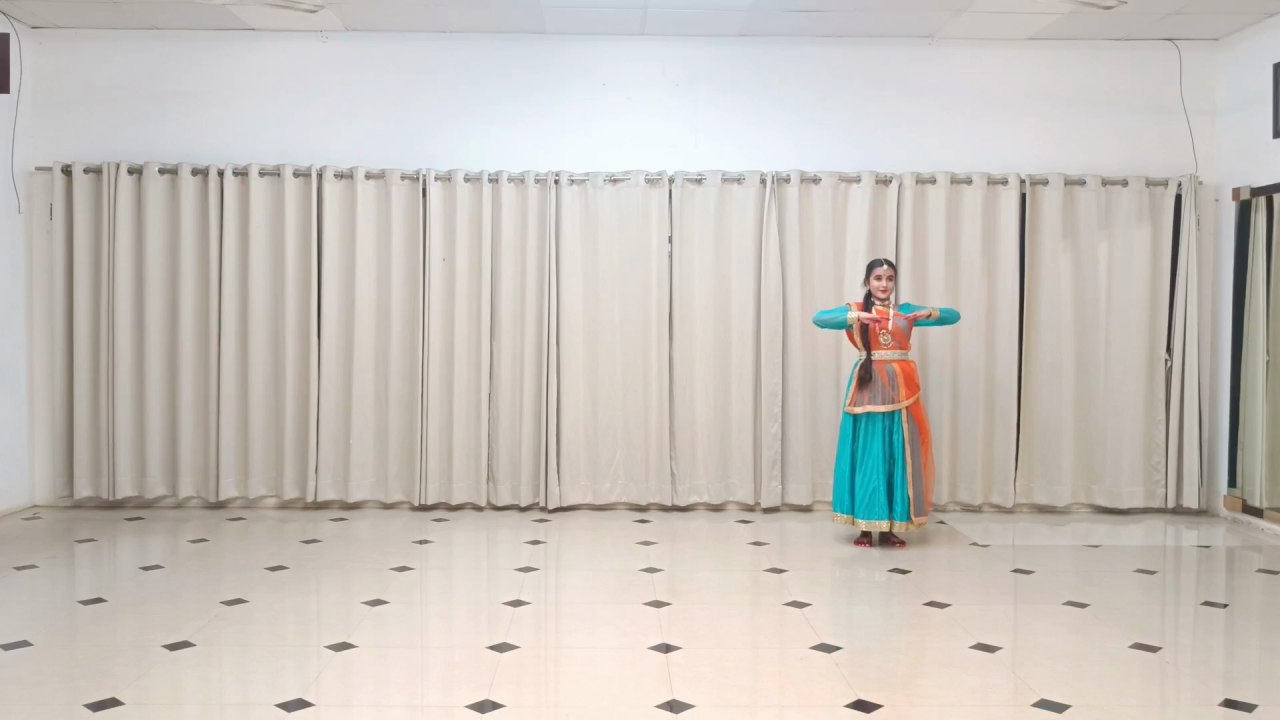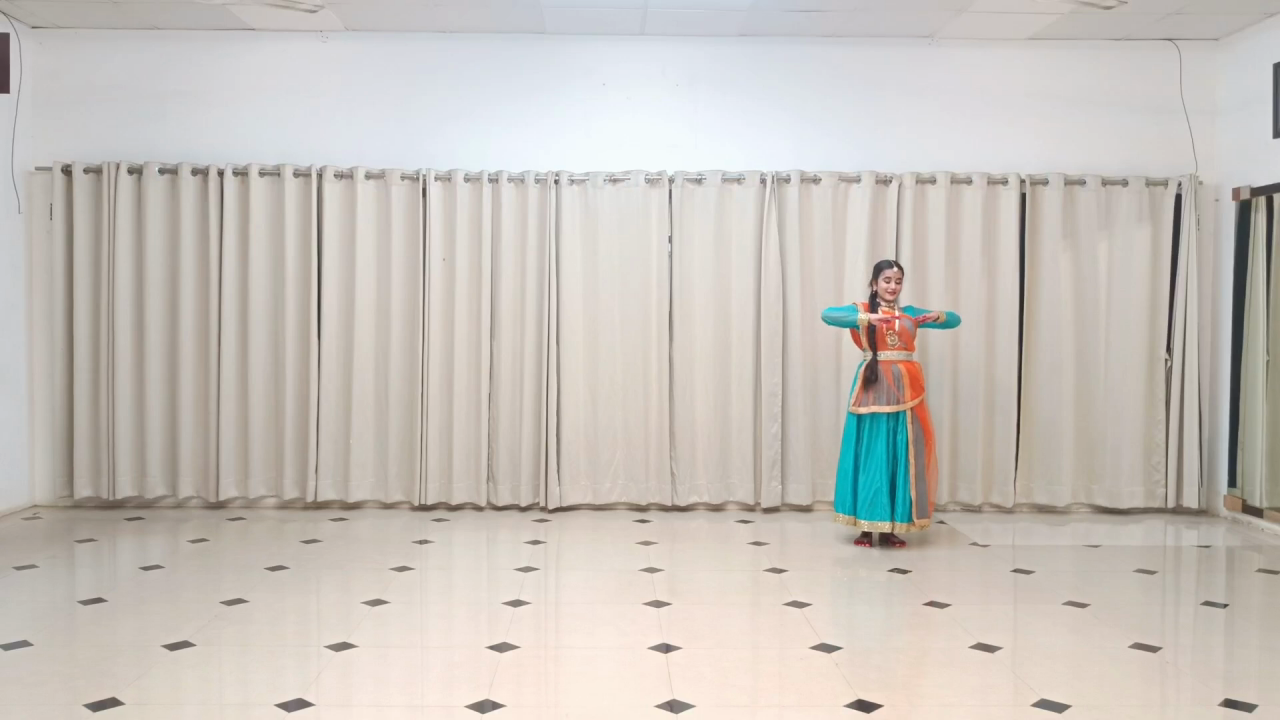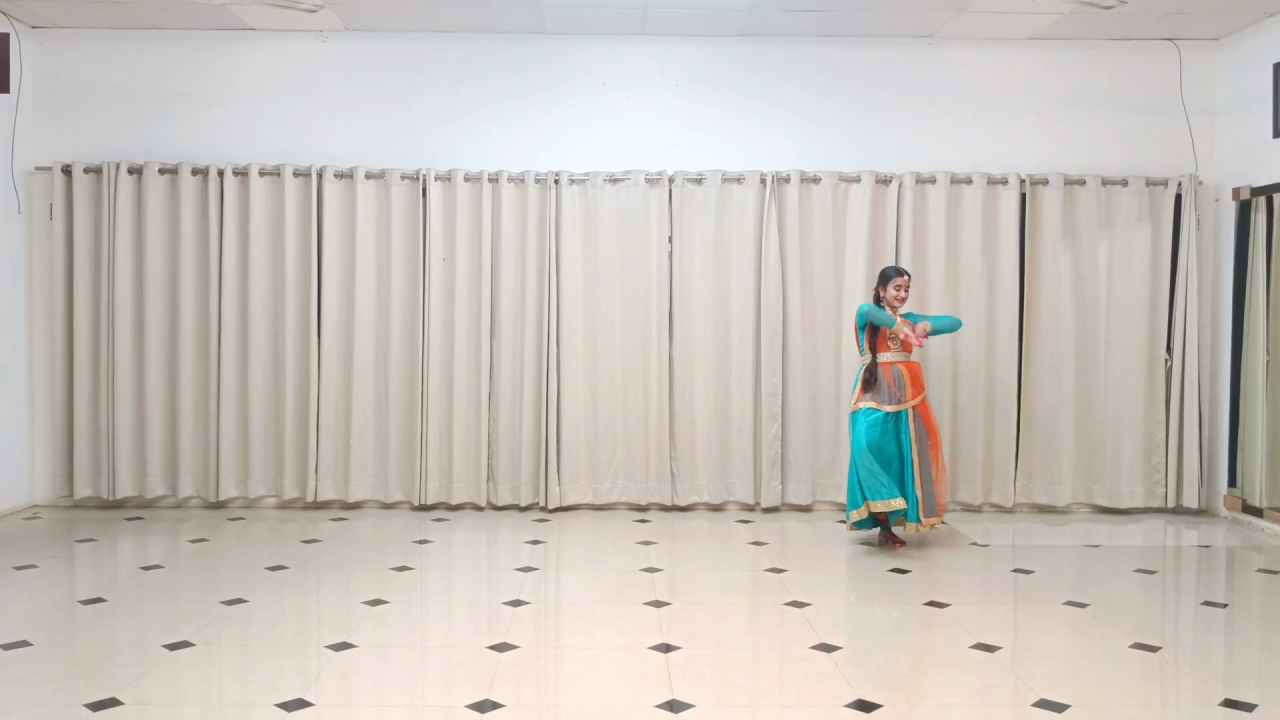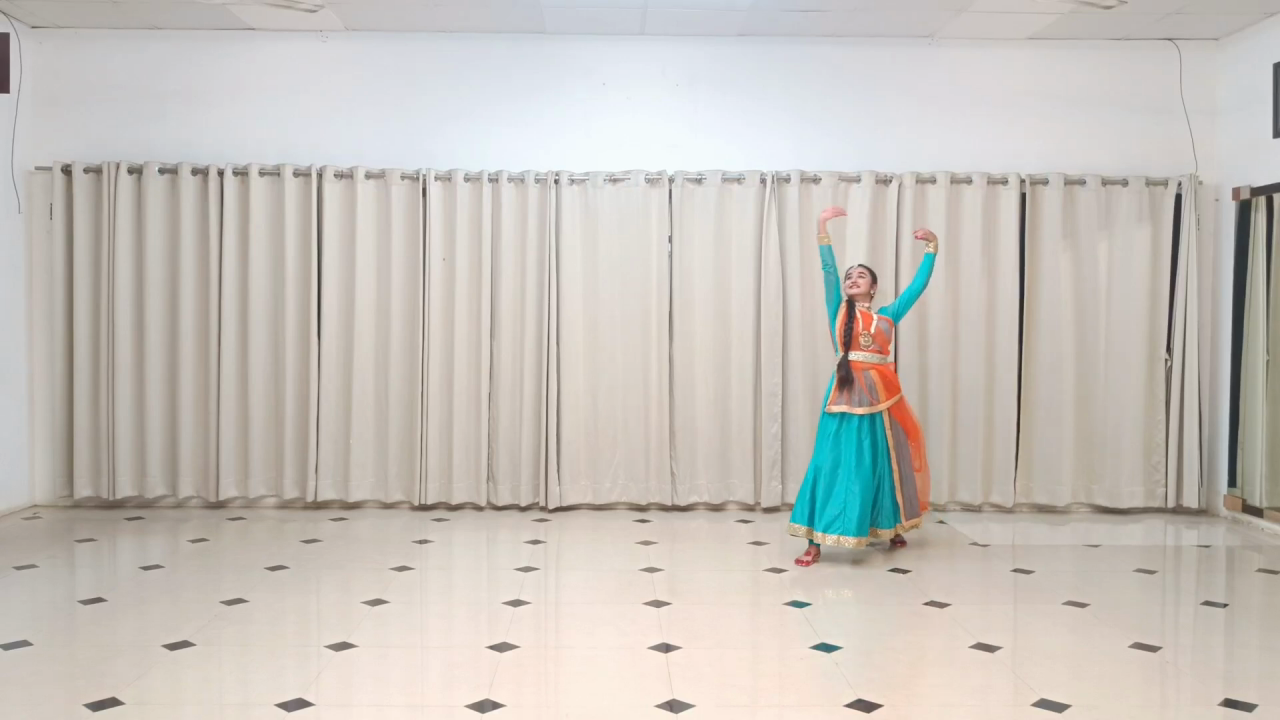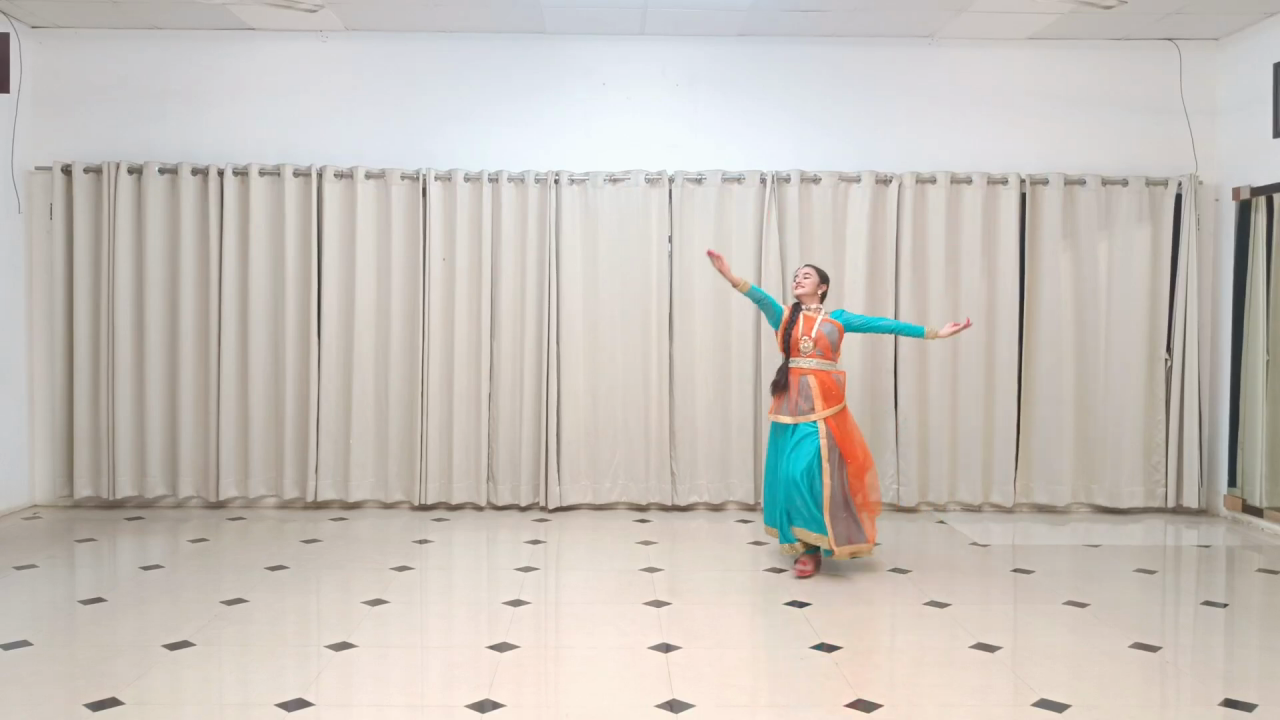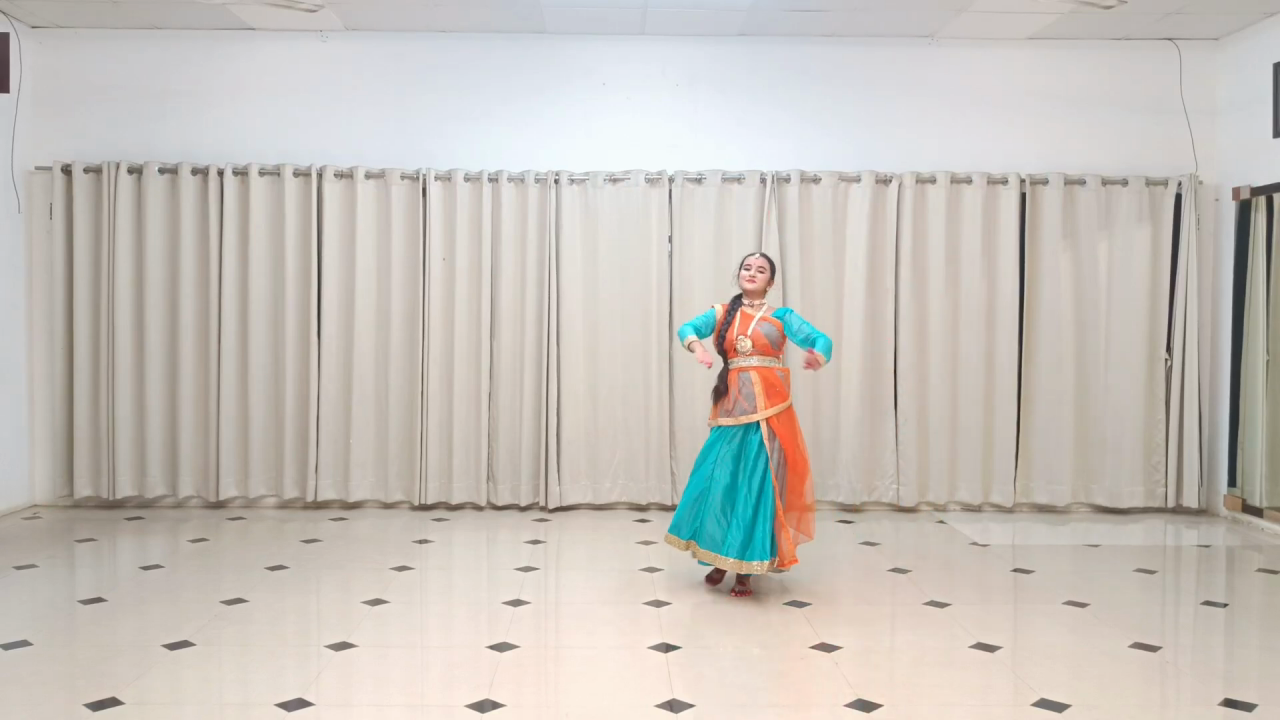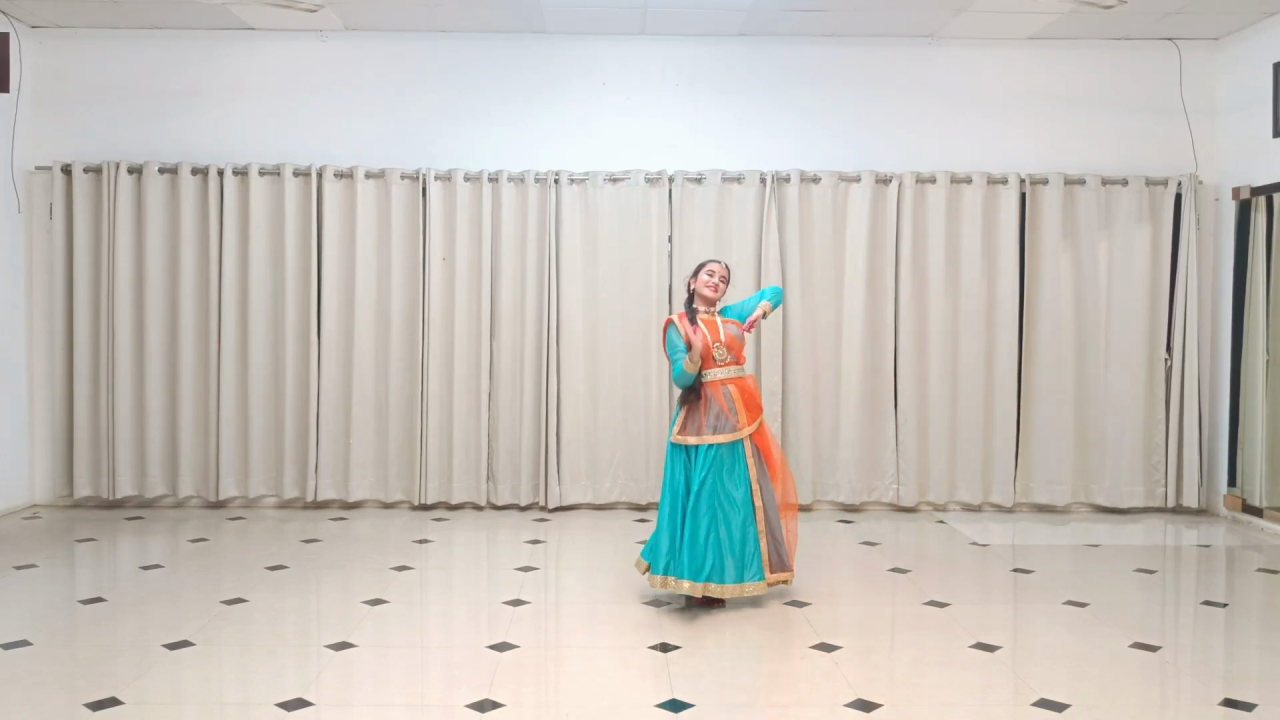
dt=0.5s
person 1, frame 1
left shoulder: (906, 311)
right shoulder: (856, 310)
left elbow: (954, 315)
right elbow: (819, 318)
left wrist: (929, 313)
right wrist: (857, 316)
left hip: (901, 387)
right hip: (868, 387)
left knee: (899, 454)
right knee: (867, 453)
left ankle: (890, 526)
right ankle: (865, 525)
person 1, frame 2
left shoulder: (910, 313)
right shoulder: (861, 310)
left elbow: (954, 319)
right elbow: (828, 314)
left wrist: (936, 317)
right wrist: (869, 318)
left hip: (905, 389)
right hip: (873, 388)
left knee: (902, 455)
right knee: (871, 454)
left ankle: (890, 527)
right ankle: (865, 527)
person 1, frame 3
left shoulder: (911, 320)
right shoulder: (868, 311)
left elbow: (954, 322)
right elbow: (868, 312)
left wrist: (927, 326)
right wrist: (902, 328)
left hip: (906, 394)
right hip: (873, 391)
left knee: (904, 457)
right knee: (867, 446)
left ankle: (888, 526)
right ankle: (879, 514)
person 1, frame 4
left shoulder: (888, 317)
right shoulder: (839, 310)
left elbow: (916, 288)
right elbow: (830, 269)
left wrist: (931, 250)
right wrist: (823, 228)
left hip: (881, 395)
right hip: (845, 395)
left knee: (887, 461)
right knee: (833, 464)
left ankle: (893, 527)
right ankle: (816, 541)
person 1, frame 5
left shoulder: (838, 318)
right shoulder: (783, 317)
left elbow: (883, 324)
right elbow: (760, 298)
left wrist: (933, 333)
right wrist: (732, 278)
left hip: (824, 406)
right hip: (790, 406)
left knee: (807, 473)
right knee: (788, 475)
left ankle: (811, 546)
right ankle: (803, 543)
person 1, frame 6
left shoulder: (783, 316)
right shoulder: (723, 313)
left elbow: (820, 338)
right elbow: (689, 328)
left wrist: (818, 356)
right wrist: (697, 346)
left hip: (768, 405)
right hip: (731, 403)
left knee: (760, 483)
right knee: (718, 479)
left ankle: (744, 571)
right ankle: (718, 557)
person 1, frame 7
left shoulder: (733, 316)
right shoulder: (677, 325)
left elbow: (775, 291)
right elbow: (681, 379)
left wrist: (760, 310)
right wrist: (696, 353)
left hip: (739, 414)
right hip: (701, 417)
left knee: (740, 495)
right knee: (698, 495)
left ankle: (728, 575)
right ankle: (693, 581)
